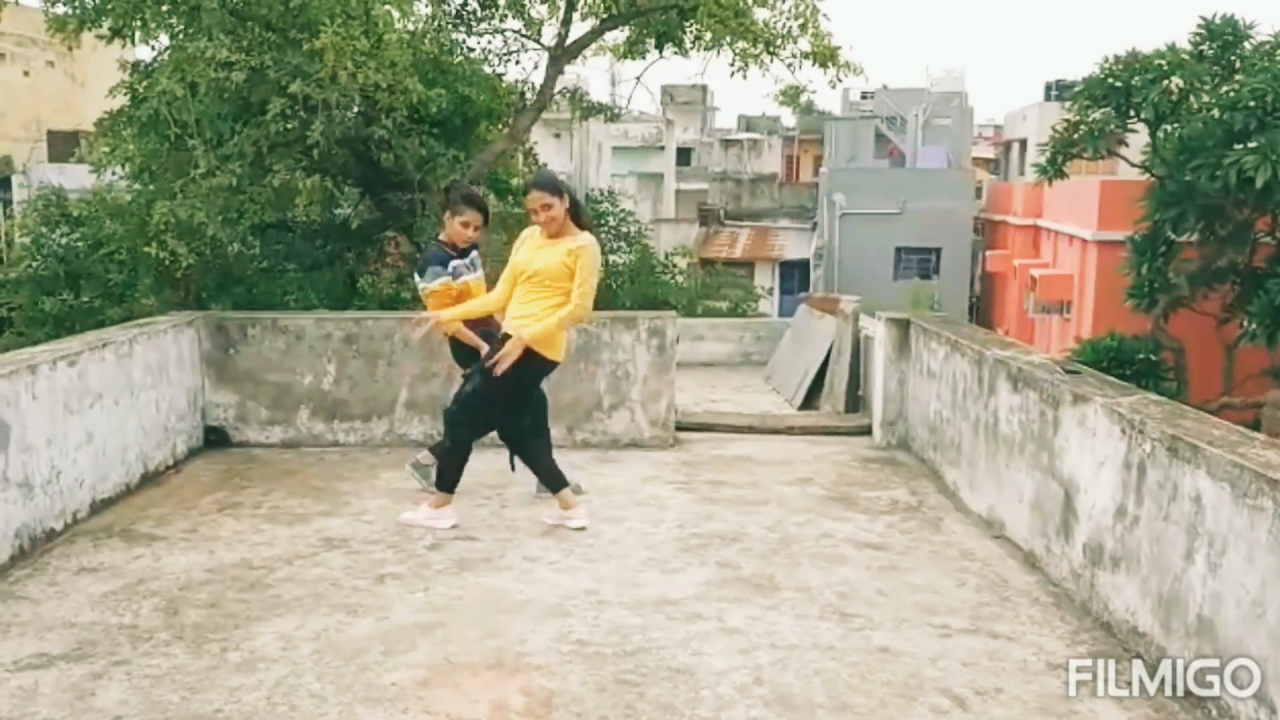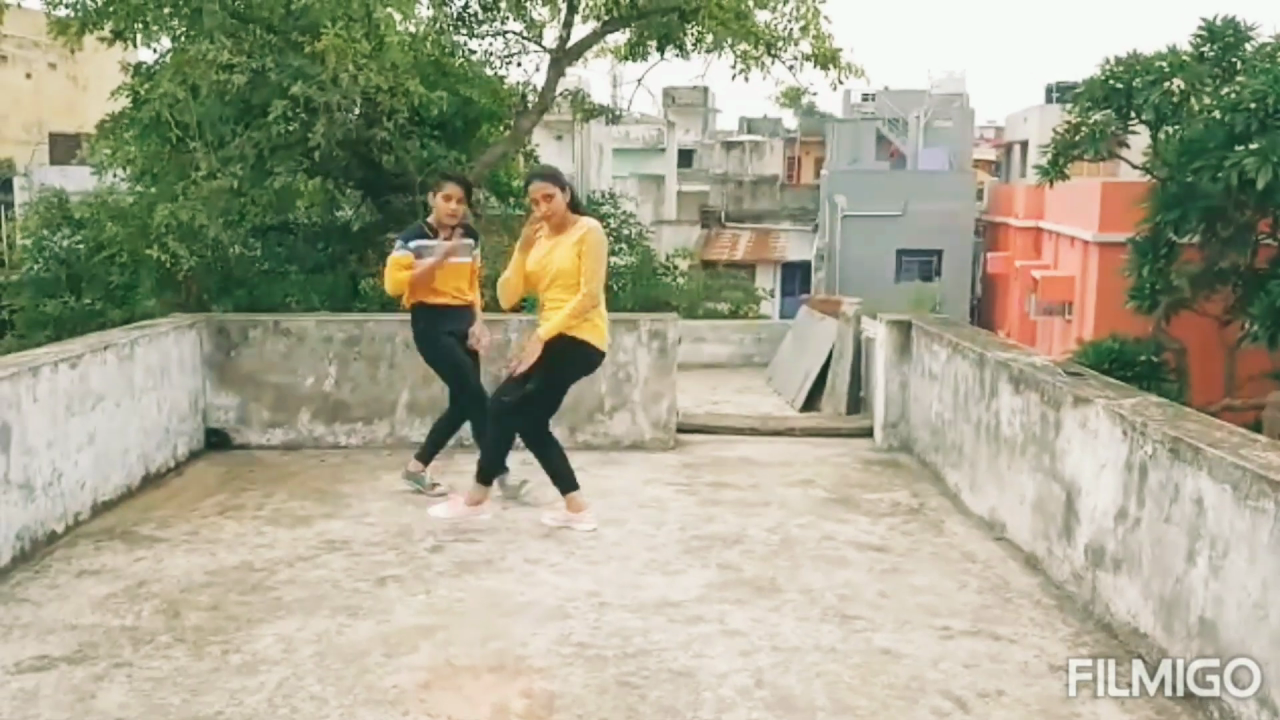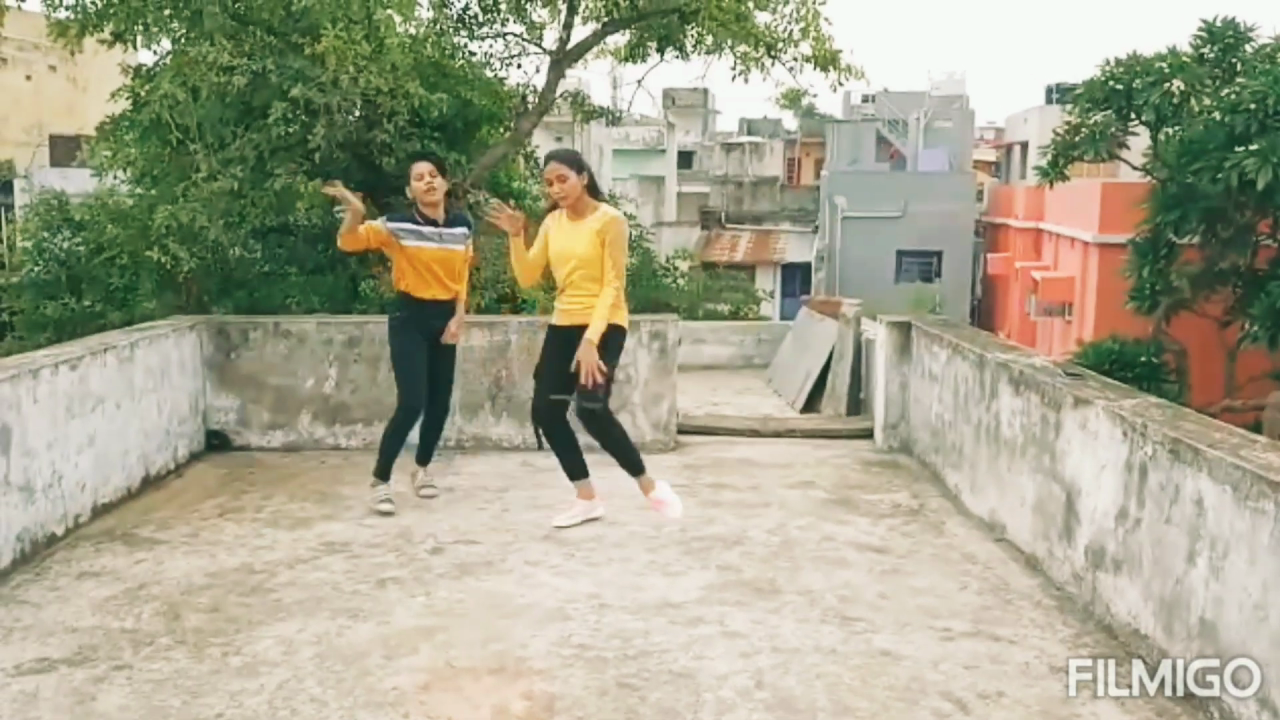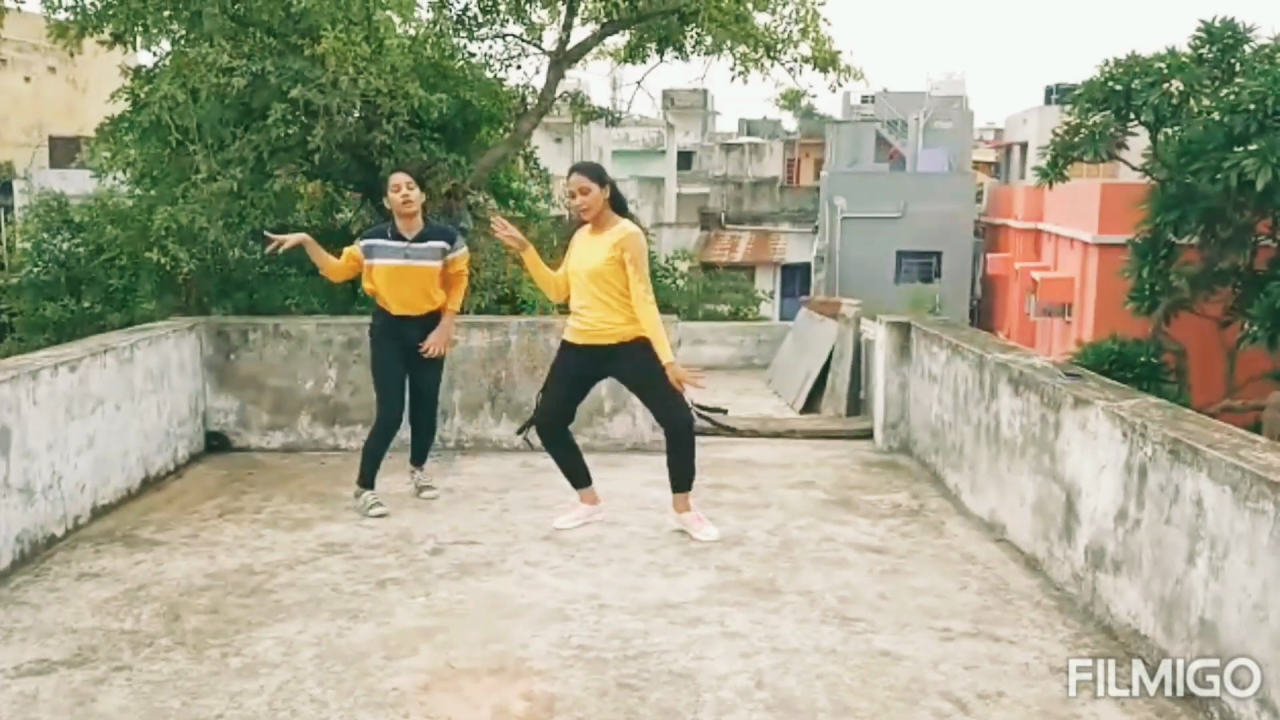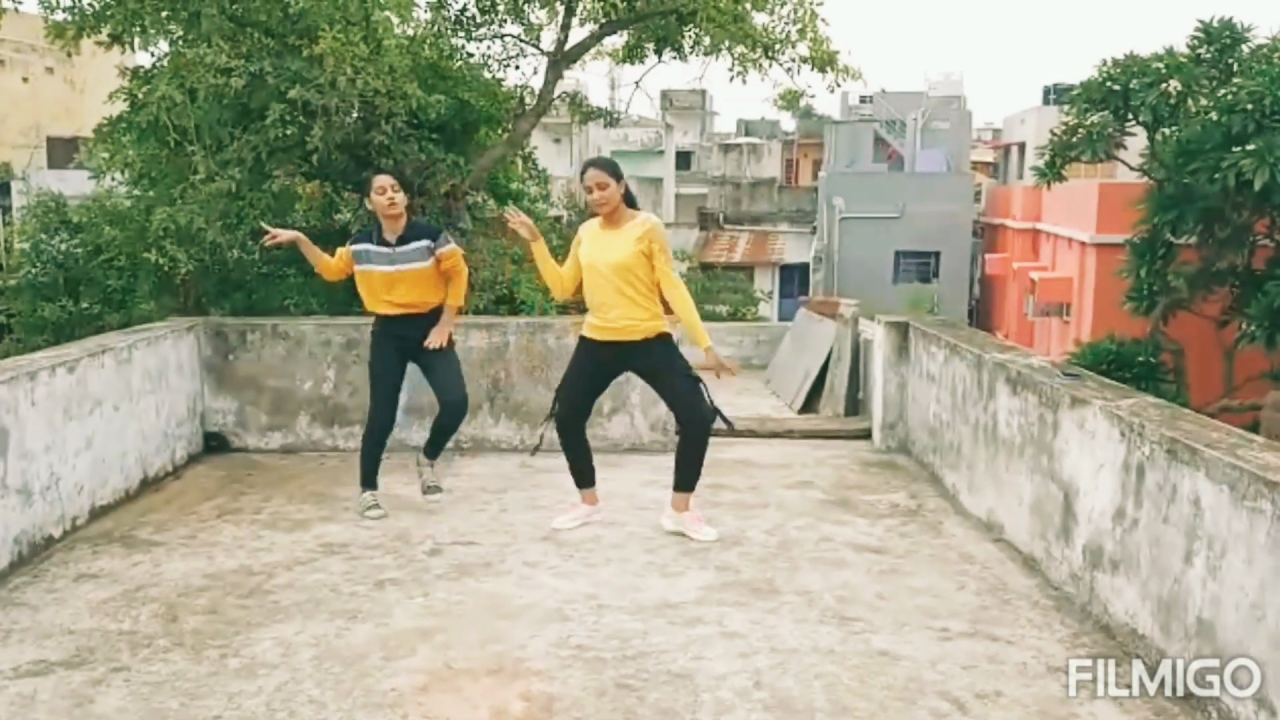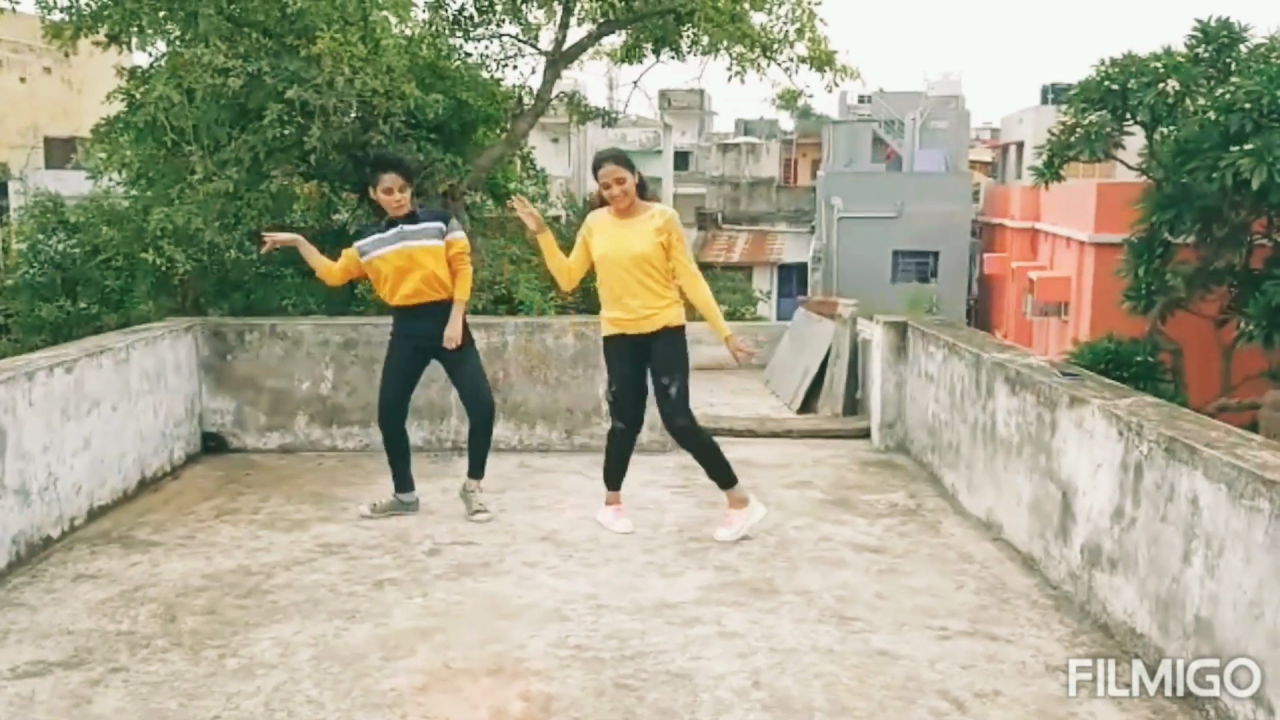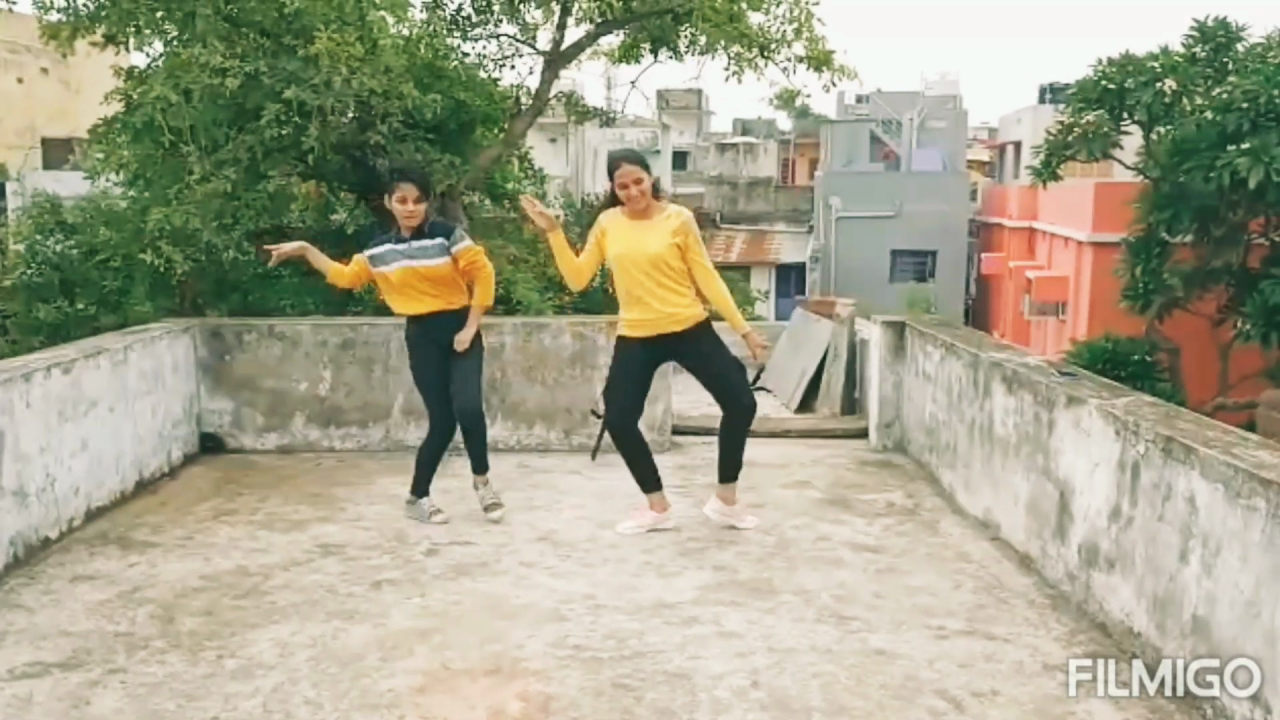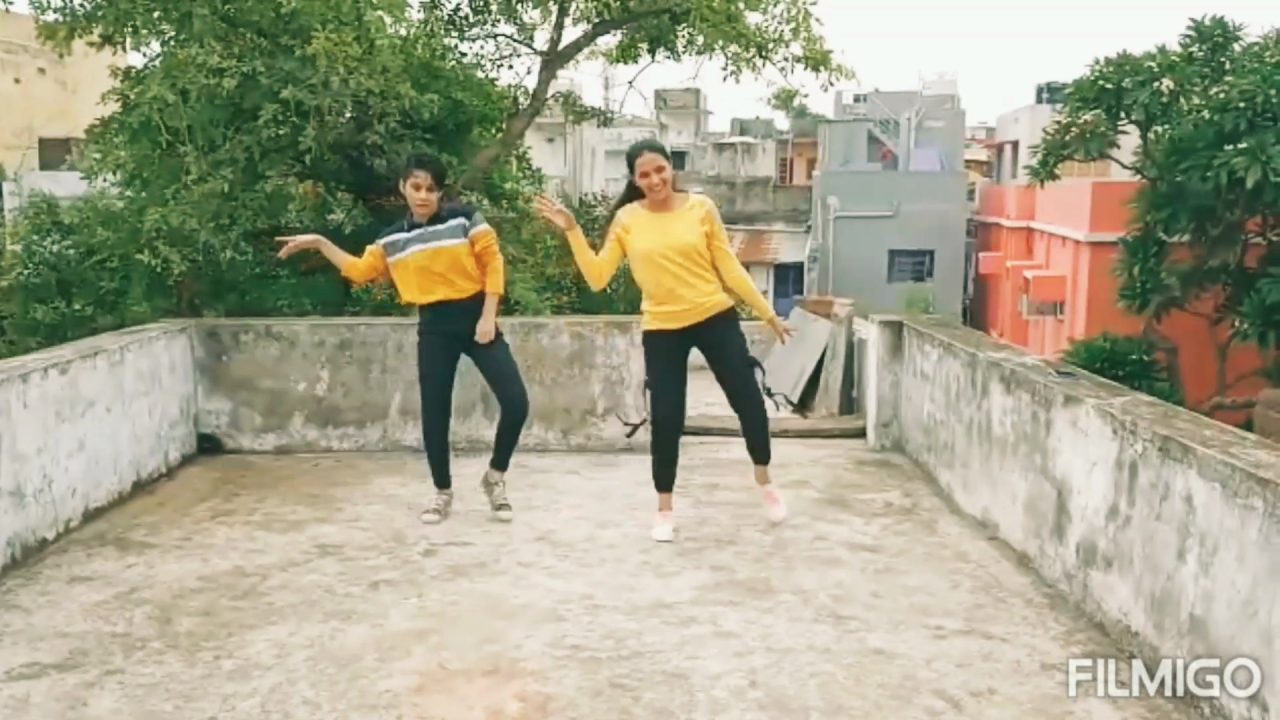
dt=0.2s
person 1, frame 1
left shoulder: (583, 245)
right shoulder: (528, 238)
left elbow: (580, 308)
right elbow: (501, 296)
left wrist: (523, 339)
right wrist: (448, 315)
left hip: (534, 348)
right hip: (515, 344)
left knee: (463, 413)
right knee: (515, 426)
left ankle: (441, 505)
right ankle: (568, 504)
person 1, frame 2
left shoulder: (589, 231)
right shoulder: (534, 239)
left elbow: (590, 296)
right elbow: (507, 299)
left wrist: (540, 336)
right wrist: (521, 251)
left hip: (582, 340)
right hip: (553, 339)
left knee: (505, 405)
right knee: (530, 422)
left ankle: (477, 497)
right ankle: (576, 507)
person 1, frame 3
left shoulder: (610, 220)
right shoulder: (552, 223)
left elbow: (613, 286)
right elbow: (527, 277)
left wrist: (591, 340)
right wrist: (516, 236)
left hip: (603, 327)
right hip: (562, 325)
left knee: (591, 408)
right knee: (545, 410)
left ankle: (649, 487)
right ankle: (586, 497)
person 1, frame 4
left shoulder: (627, 235)
right shoulder: (580, 237)
left elbow: (643, 298)
right elbow: (558, 292)
left wrist: (667, 359)
right wrist: (525, 249)
left hip: (627, 343)
right hip: (578, 345)
left knee: (678, 420)
right knee: (547, 422)
left ankle: (684, 509)
right ankle: (589, 501)
person 1, frame 5
left shoulder: (648, 227)
right shoulder: (586, 233)
left elbow: (673, 287)
right elbow: (562, 288)
left wrist: (705, 345)
right wrist: (536, 241)
left hip: (649, 338)
right hip: (597, 341)
left knee: (697, 416)
right knee: (566, 418)
left ankle: (680, 509)
right ankle: (588, 502)
person 1, frame 6
left shoulder: (663, 218)
right shoulder: (594, 223)
left elbow: (690, 278)
right elbow: (568, 279)
left wrist: (725, 333)
right wrist: (542, 232)
left hip: (664, 329)
right hip: (619, 334)
left knee: (678, 420)
right knee: (625, 421)
left ankle: (739, 501)
right ankle: (612, 503)
person 1, frame 7
left shoulder: (679, 219)
right shoulder: (606, 224)
left elbow: (706, 277)
right elbow: (577, 279)
left wrist: (743, 328)
right wrist: (553, 231)
left hip: (689, 328)
right hip: (636, 336)
left knee: (741, 403)
right knee: (618, 421)
left ankle: (725, 500)
right ankle: (658, 507)
person 1, frame 8
left shoulder: (701, 208)
right shoulder: (626, 219)
left elbow: (729, 266)
right elbow: (598, 278)
left wrist: (768, 314)
right wrist: (572, 230)
left hip: (715, 317)
right hip: (662, 327)
left knee: (747, 399)
right knee: (666, 418)
left ankle: (763, 481)
right ankle: (665, 508)
person 2, frame 1
left shoulder: (470, 251)
right shoulder: (436, 262)
right elbow: (444, 319)
left wrist: (502, 329)
right wrist: (484, 349)
left hip: (488, 335)
right hip: (472, 344)
left ankle: (429, 459)
person 2, frame 2
left shoulder: (469, 236)
right shoulder: (413, 239)
right elbow: (394, 284)
left wrist: (478, 321)
right wrist: (440, 258)
left hip: (462, 324)
right hip: (432, 326)
left knee: (464, 403)
right knee: (475, 398)
left ankle: (418, 467)
right ankle: (498, 471)
person 2, frame 3
left shoulder: (462, 224)
right shoulder: (397, 222)
right elbow: (350, 241)
left wrist: (459, 315)
right wrist: (353, 209)
left hip: (443, 318)
right hip: (409, 318)
left knee: (439, 404)
right knee: (412, 403)
left ankle: (422, 469)
right ankle: (380, 481)
person 2, frame 4
left shoulder: (445, 237)
right shoulder: (374, 240)
left elbow: (458, 282)
right elbow: (338, 270)
left wrist: (445, 328)
right wrist: (306, 241)
left hip: (428, 331)
right hip: (388, 331)
left knee: (425, 411)
right knee: (390, 415)
left ankle: (418, 469)
right ankle: (364, 488)
person 2, frame 5
left shoulder: (430, 234)
right shoulder: (361, 244)
left elbow: (458, 274)
right elbow: (332, 270)
left wrist: (445, 325)
right wrist: (300, 239)
left hip: (429, 330)
right hip: (388, 334)
left knee: (456, 404)
right knee: (380, 416)
left ankle: (428, 459)
right ankle: (367, 490)
person 2, frame 6
left shoulder: (439, 221)
right shoulder: (370, 242)
left elbow: (462, 268)
right elbow: (335, 274)
left wrist: (456, 320)
right wrist: (298, 241)
left hip: (446, 324)
right hip: (407, 329)
left knee: (482, 407)
right knee: (389, 414)
left ankle: (473, 487)
right ankle: (404, 494)
person 2, frame 7
left shoulder: (447, 234)
right shoulder: (380, 249)
left elbow: (483, 274)
right elbow: (347, 277)
left wrist: (471, 326)
right wrist: (305, 249)
left hip: (459, 329)
right hip: (422, 335)
left knee: (468, 409)
right knee: (442, 422)
left ankle: (482, 480)
right ankle: (419, 497)
person 2, frame 8
left shoulder: (464, 219)
right shoulder: (393, 239)
left elbow: (492, 261)
right elbow: (360, 270)
left wrist: (489, 315)
right wrist: (318, 243)
left hip: (476, 317)
right hip: (435, 327)
left knee: (516, 401)
right knee: (434, 416)
left ankle: (495, 476)
right ankle: (442, 492)
